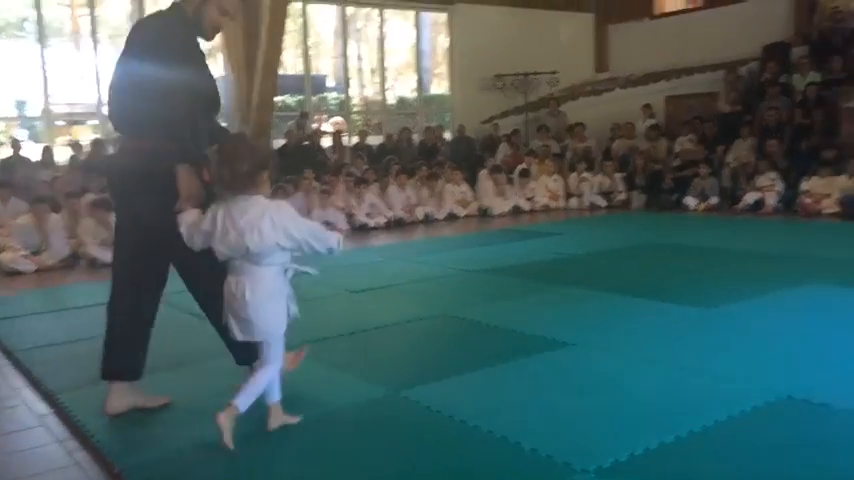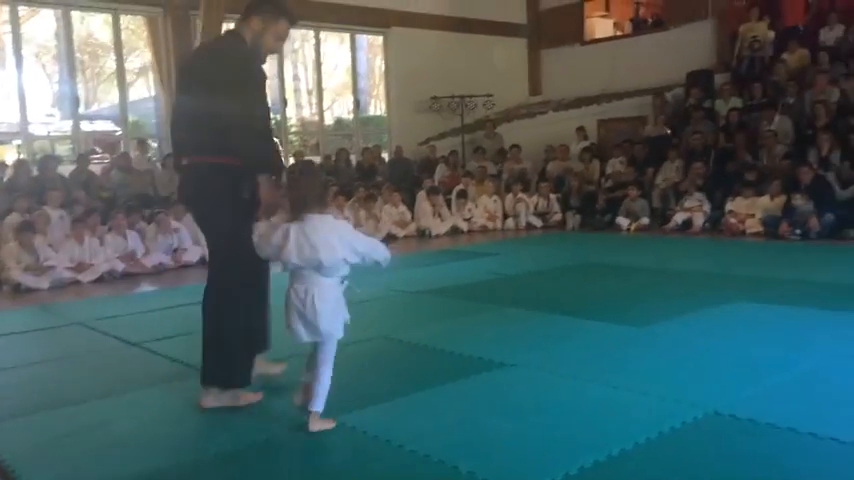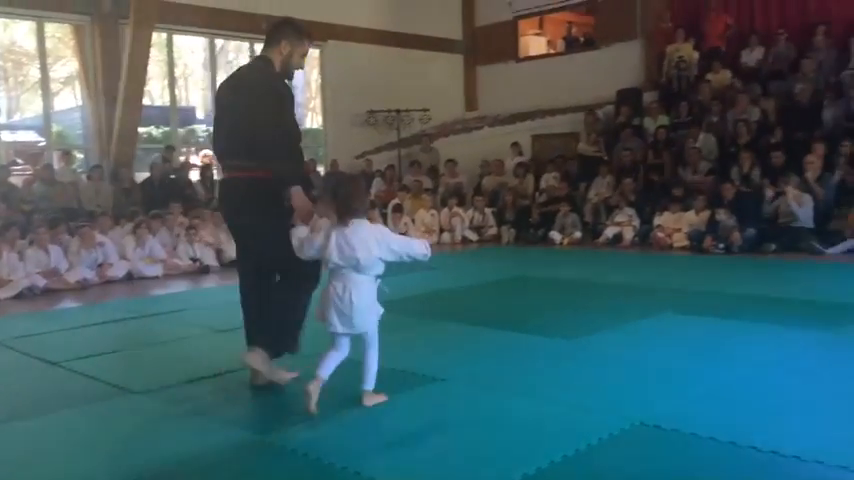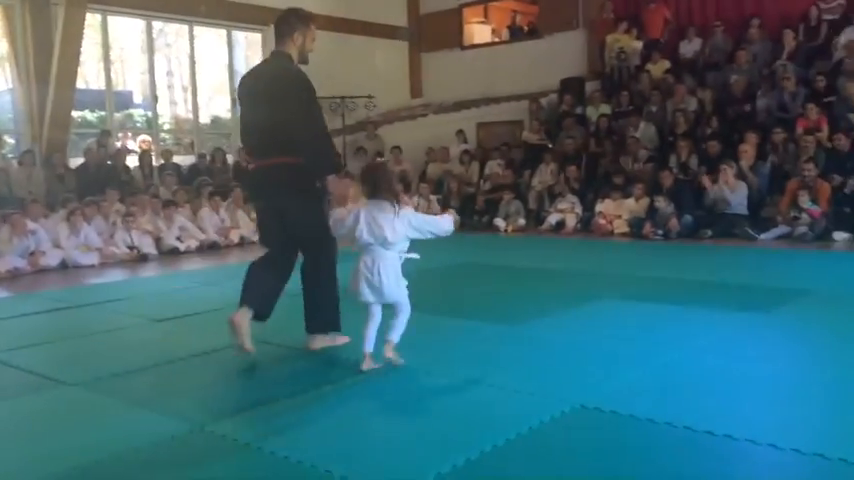
dt=0.4s
person 1, frame 1
left shoulder: (160, 35)
right shoulder: (163, 33)
right elbow: (165, 109)
left wrist: (222, 138)
right wrist: (182, 164)
left hip: (138, 170)
right hip: (159, 172)
left knee: (138, 278)
right knee: (211, 267)
left ankle: (121, 385)
right ankle: (255, 356)
person 1, frame 2
left shoulder: (203, 58)
right shoulder: (239, 63)
left elbow: (184, 123)
right elbow: (250, 128)
left wrist: (190, 163)
right wrist: (269, 177)
left hip: (199, 177)
right hip: (226, 182)
left knee: (246, 268)
right knee: (235, 278)
left ankle: (249, 357)
right ankle: (219, 386)
person 1, frame 3
left shoulder: (233, 83)
right shoulder: (271, 85)
left elbow: (223, 141)
right elbow: (280, 142)
right wrist: (297, 188)
left hip: (235, 191)
right hip: (264, 193)
left knee: (257, 277)
right knee: (301, 271)
left ankle: (263, 359)
right ankle: (264, 349)
person 1, frame 4
left shoulder: (251, 79)
right shoulder: (293, 78)
right elbow: (312, 132)
right wrist: (332, 175)
left hip: (263, 176)
right hip: (296, 177)
left knee: (278, 251)
right knee: (319, 252)
left ankle: (246, 311)
right ankle: (322, 331)
person 2, frame 1
left shoulder: (219, 212)
right shoulder: (277, 211)
left elbow: (192, 235)
right elbow: (314, 236)
left wrist: (189, 212)
right wrist: (335, 238)
left hip: (238, 287)
right hip: (267, 290)
left knee: (269, 354)
right knee: (271, 361)
left ankle: (275, 412)
right ankle: (230, 413)
person 2, frame 2
left shoulder: (286, 229)
right shoulder: (340, 229)
left elbow: (262, 247)
right elbow: (374, 250)
left wrist: (263, 223)
right wrist: (383, 254)
left hip: (299, 296)
right hip: (327, 298)
left knee: (319, 353)
right knee: (326, 360)
left ankle: (307, 389)
right ankle: (315, 416)
person 2, frame 3
left shoulder: (328, 232)
right shoulder: (377, 233)
left elbow: (302, 248)
right elbow: (412, 248)
left wrist: (302, 227)
right wrist: (424, 246)
left hip: (337, 293)
right hip: (362, 295)
left knee: (339, 347)
right knee: (371, 346)
left ankle: (315, 384)
right ankle: (368, 393)
person 2, frame 4
left shoulder: (356, 212)
right shoulder: (401, 212)
left elbow: (338, 229)
right elbow: (432, 225)
left wrist: (340, 207)
right wrist: (448, 219)
left hip: (365, 269)
right hip: (388, 270)
left knee: (373, 314)
right knee: (403, 311)
left ankle: (367, 358)
right ankle: (390, 346)
